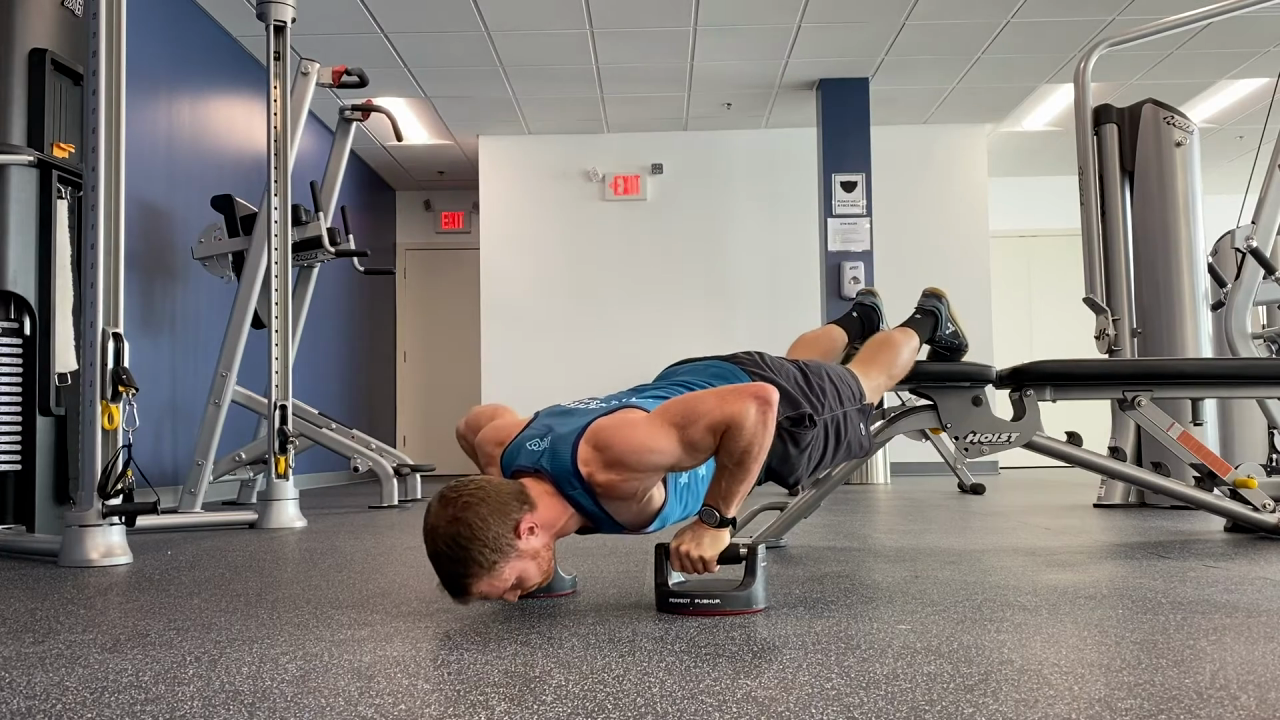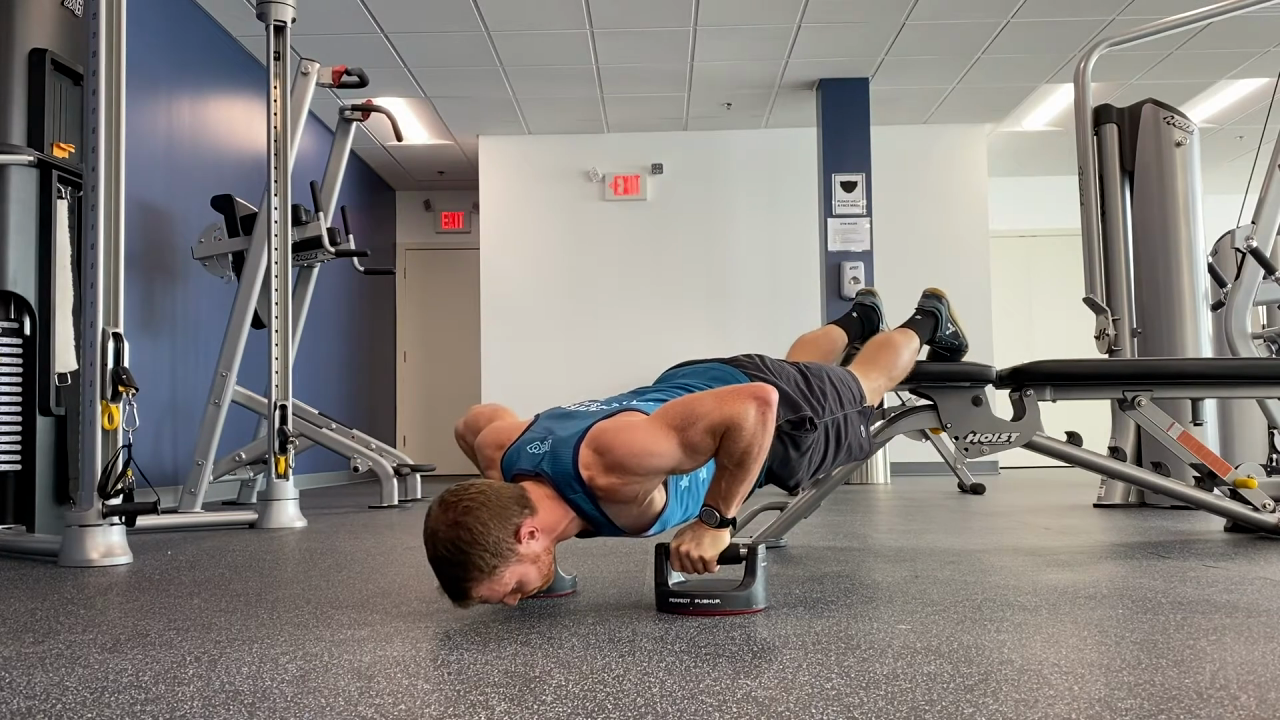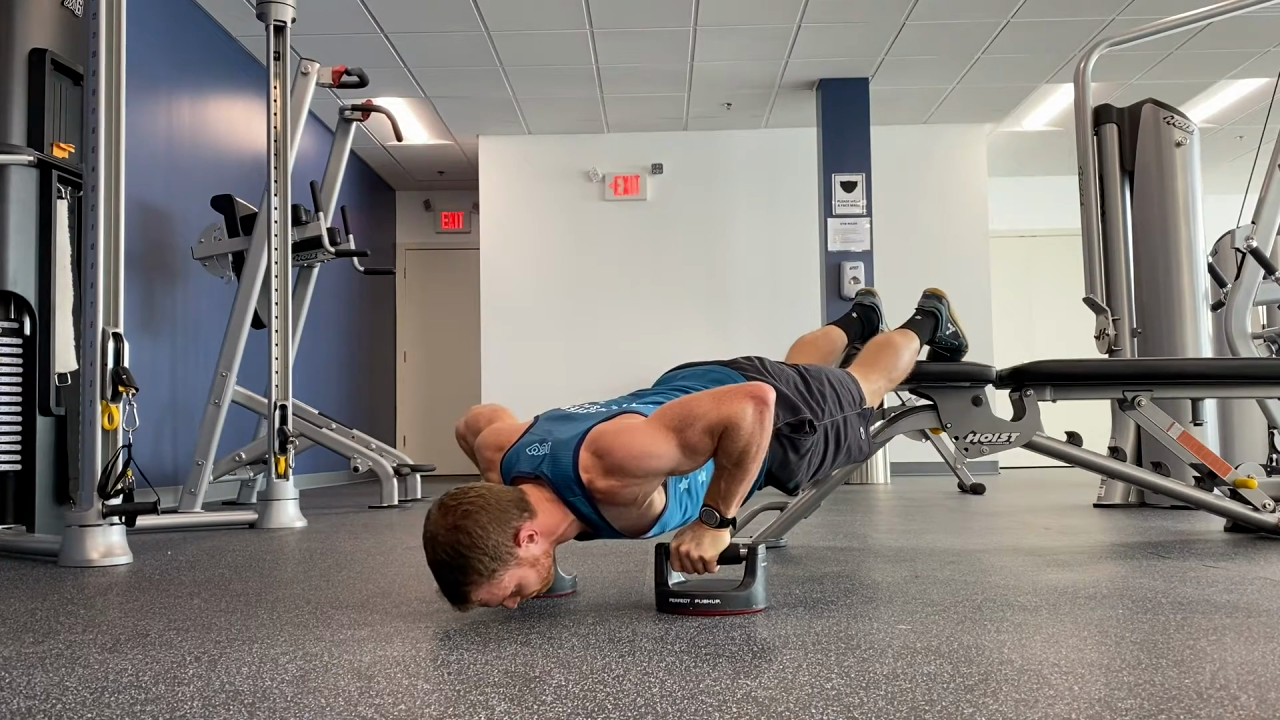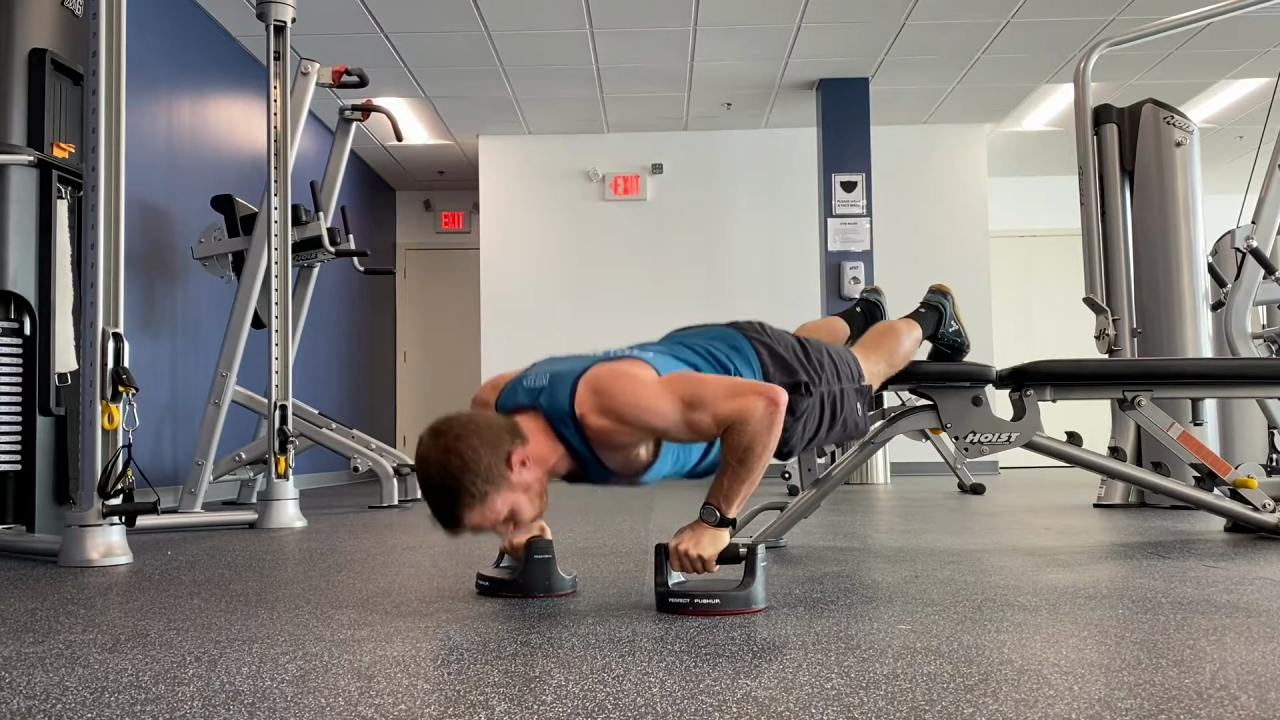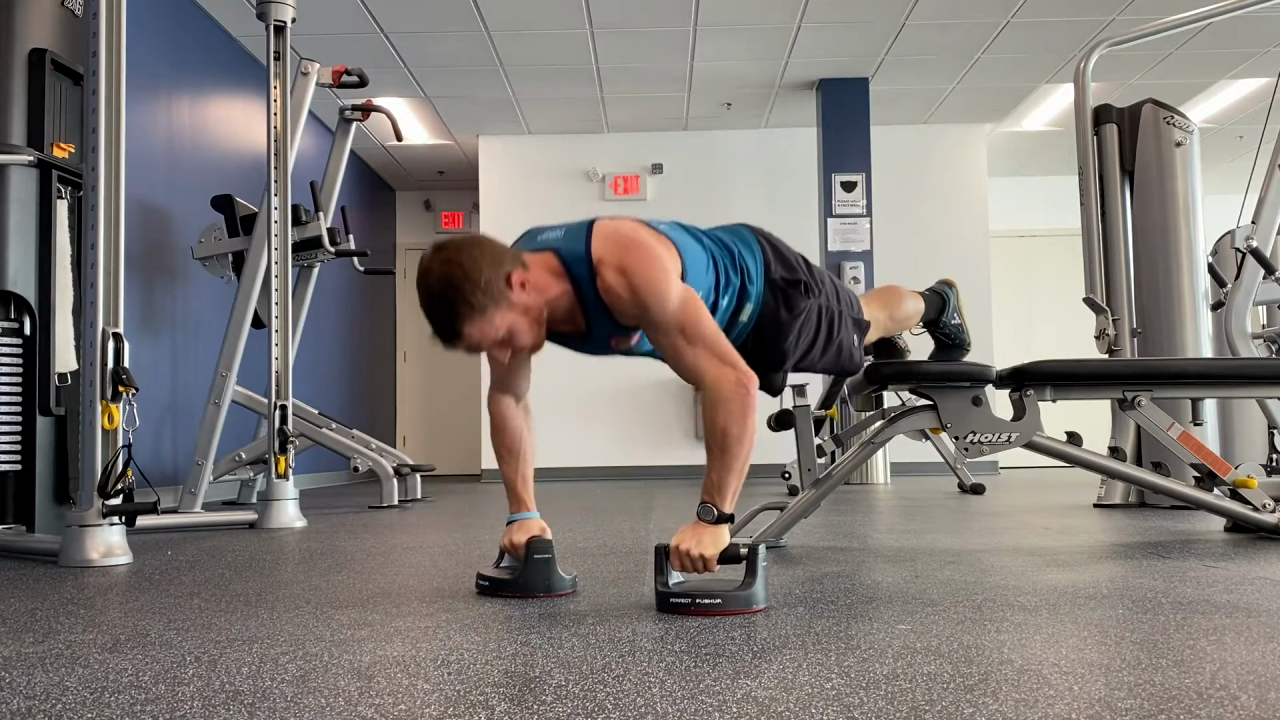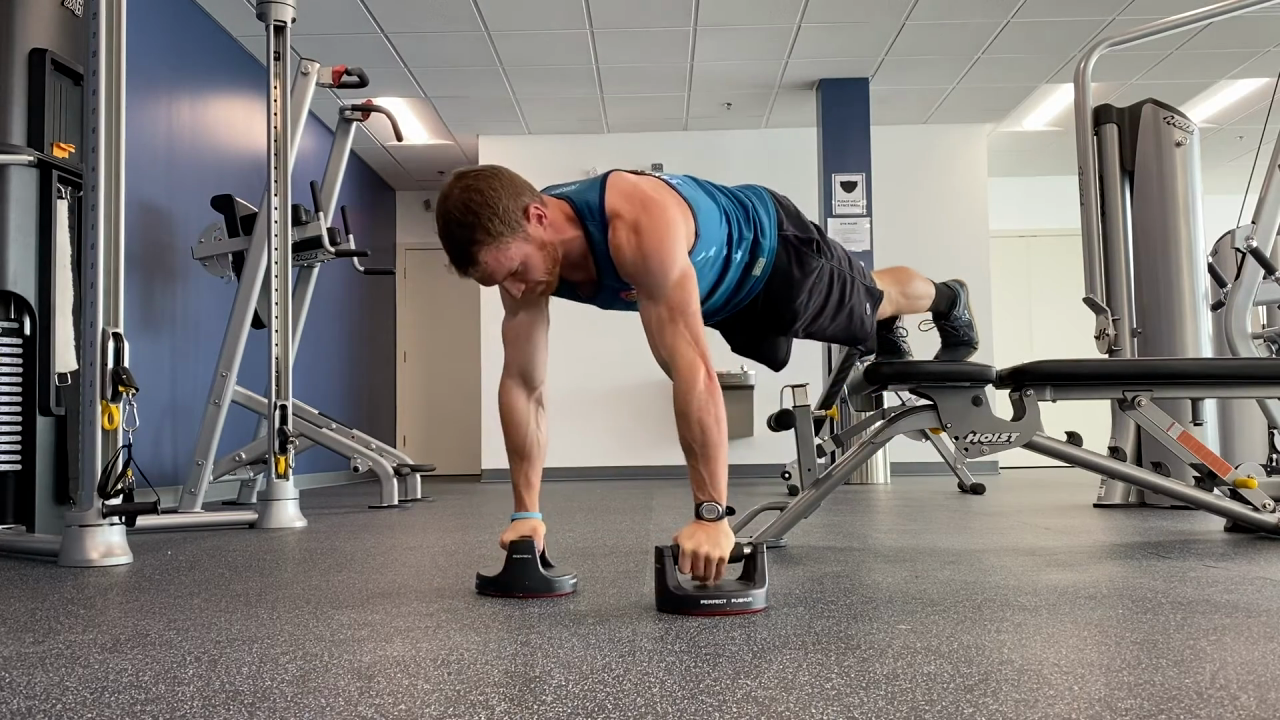
dt=0.4s
person 1, frame 1
left shoulder: (611, 462)
right shoulder: (502, 452)
left elbow: (757, 404)
right elbow: (474, 420)
left wrist: (713, 522)
right wrist: (502, 495)
left hip: (773, 410)
right hip: (689, 384)
left knee: (863, 385)
right knee: (804, 363)
left ankle: (928, 318)
right ankle: (859, 317)
person 1, frame 2
left shoulder: (611, 465)
right shoulder: (502, 455)
left elbow: (757, 404)
right elbow: (474, 420)
left wrist: (714, 521)
right wrist: (501, 507)
left hip: (773, 412)
right hip: (690, 387)
left knee: (862, 386)
right knee: (801, 366)
left ankle: (929, 319)
right ankle: (859, 318)
person 1, frame 3
left shoulder: (610, 468)
right shoulder: (503, 457)
left elbow: (753, 403)
right elbow: (474, 419)
left wrist: (714, 521)
right wrist: (504, 507)
left hip: (774, 414)
right hip: (687, 390)
left knee: (863, 386)
right knee: (800, 368)
left ankle: (929, 318)
right ankle: (858, 318)
person 1, frame 4
left shoulder: (607, 410)
right shoulder: (499, 407)
left elbow: (767, 403)
left wrist: (716, 520)
right wrist: (526, 520)
left hip: (759, 374)
right hip: (691, 362)
left knee: (860, 371)
right knee: (808, 347)
left ankle: (932, 314)
right ankle: (861, 313)
person 1, frame 5
left shoulder: (625, 271)
right shoulder: (506, 291)
left elbow: (736, 386)
right elbow: (506, 395)
left wrist: (713, 517)
right wrist: (523, 513)
left hip: (759, 285)
right hip: (711, 299)
left knee: (862, 325)
left ankle: (937, 305)
person 1, frame 6
left shoulder: (639, 223)
right shoulder: (521, 248)
left elbow: (693, 375)
right elbow: (520, 385)
left wrist: (712, 515)
right wrist: (526, 512)
left hip: (773, 247)
right hip: (727, 283)
left knee: (873, 299)
left ankle: (948, 301)
right ankle: (883, 336)
